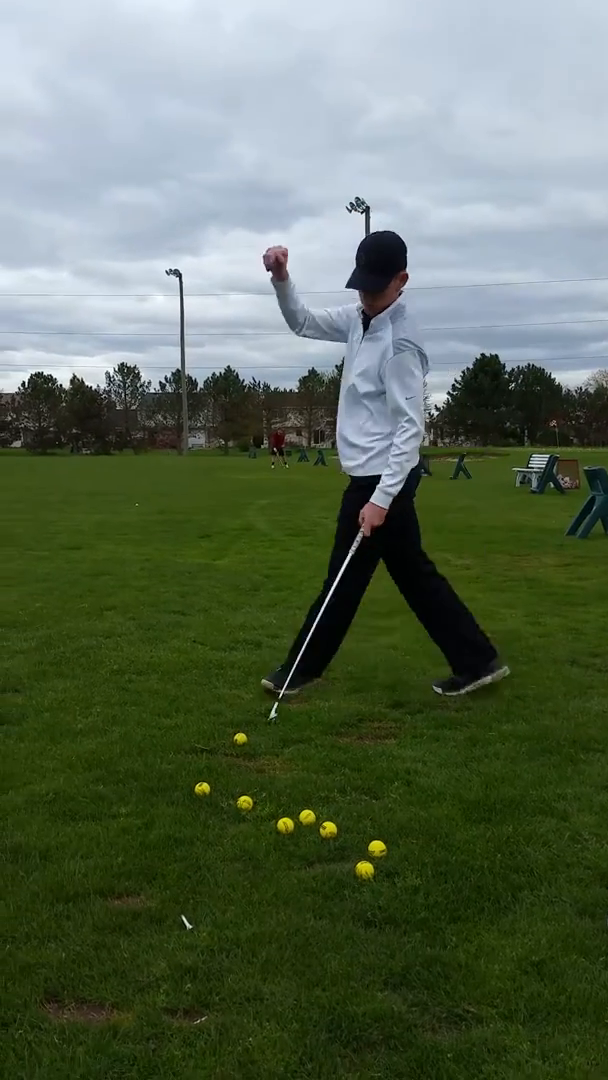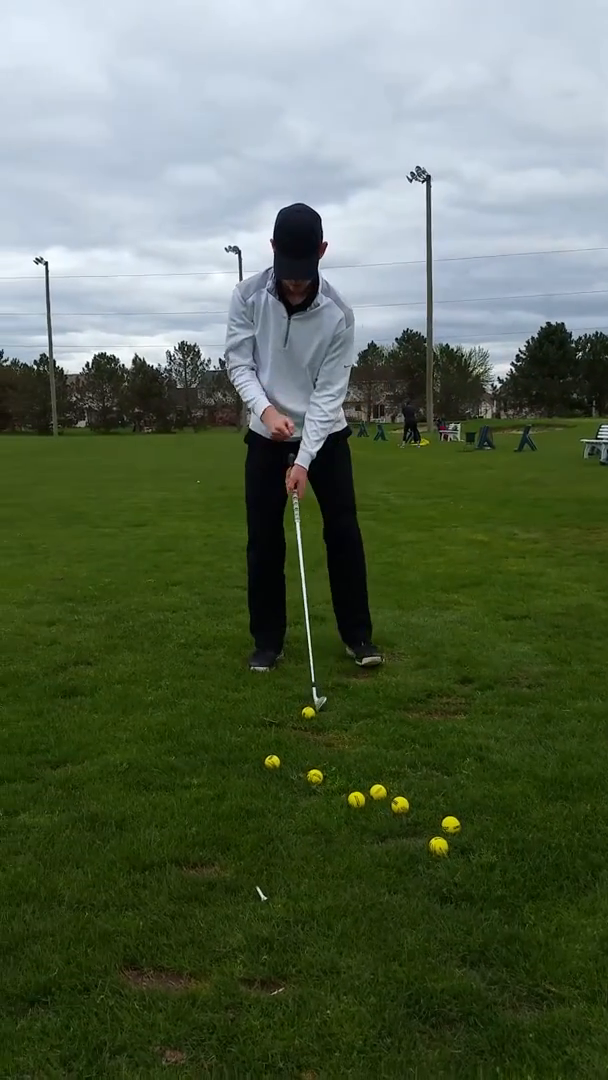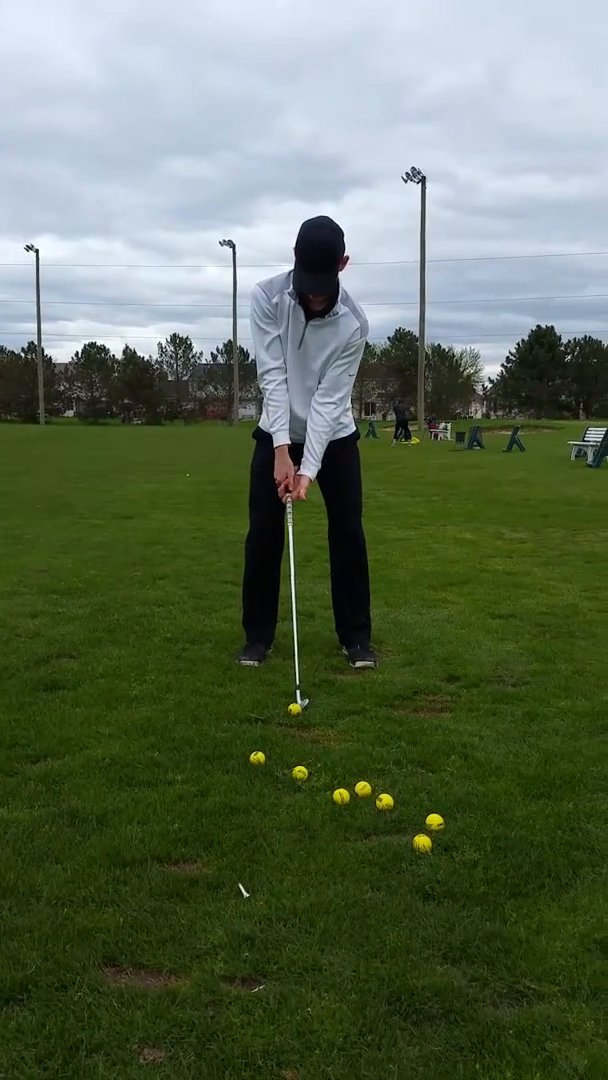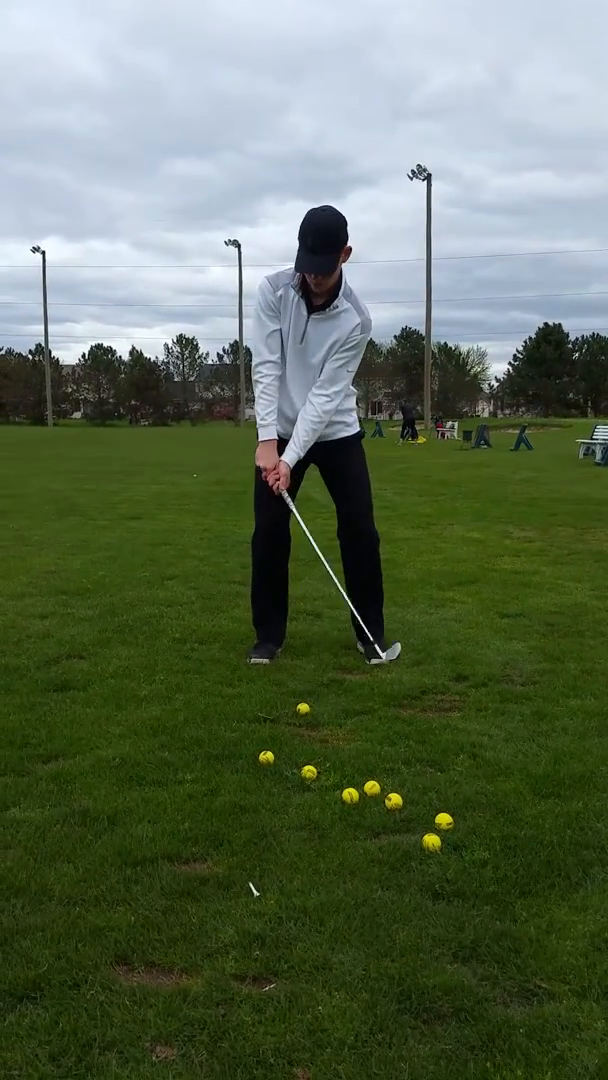
dt=1s
person 1, frame 1
left shoulder: (399, 341)
right shoulder: (358, 318)
left elbow: (409, 426)
right elbow: (304, 322)
left wrist: (381, 498)
right wrist: (281, 278)
left hip: (379, 478)
right hip: (372, 473)
left knee: (347, 575)
right knee: (412, 573)
left ankle: (304, 667)
right ankle: (476, 660)
person 1, frame 2
left shoulder: (338, 314)
right shoulder: (248, 296)
left elbow: (330, 391)
right elbow: (238, 363)
left wrist: (304, 460)
right wrist: (265, 409)
left hip: (325, 435)
right hip: (267, 436)
left knee: (343, 532)
right knee: (264, 540)
left ankle: (358, 633)
right ankle: (267, 640)
person 1, frame 3
left shoulder: (353, 323)
right shoulder: (267, 296)
left elbow: (329, 399)
right elbow: (272, 376)
left wrist: (309, 470)
right wrist: (283, 450)
left hip: (334, 436)
right hip: (277, 434)
left knee: (347, 533)
right knee: (263, 534)
left ankle: (356, 635)
right ankle: (258, 634)
person 1, frame 4
left shoulder: (356, 319)
right shoulder: (273, 291)
left elbow: (327, 394)
right elbow: (266, 369)
left wrist: (291, 458)
right wrist: (267, 441)
left hip: (337, 434)
right hip: (280, 433)
left knee: (360, 532)
right knee: (268, 533)
left ankle: (370, 632)
right ankle: (268, 634)
